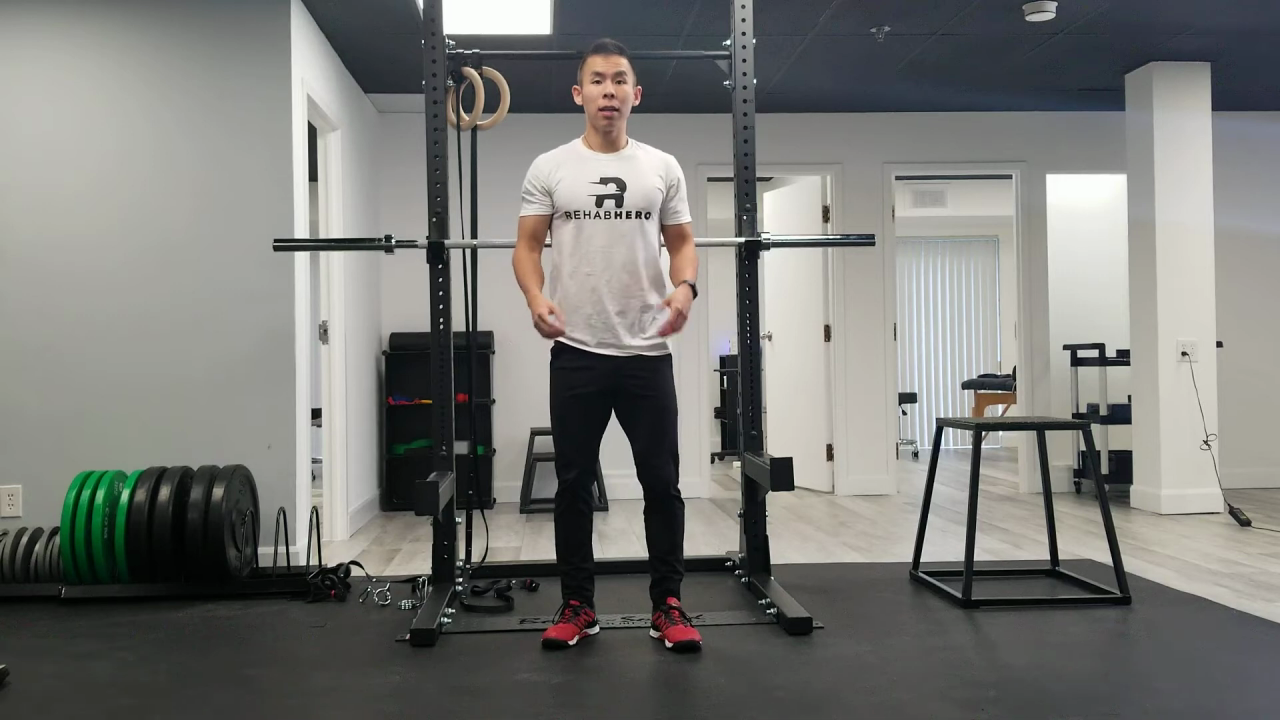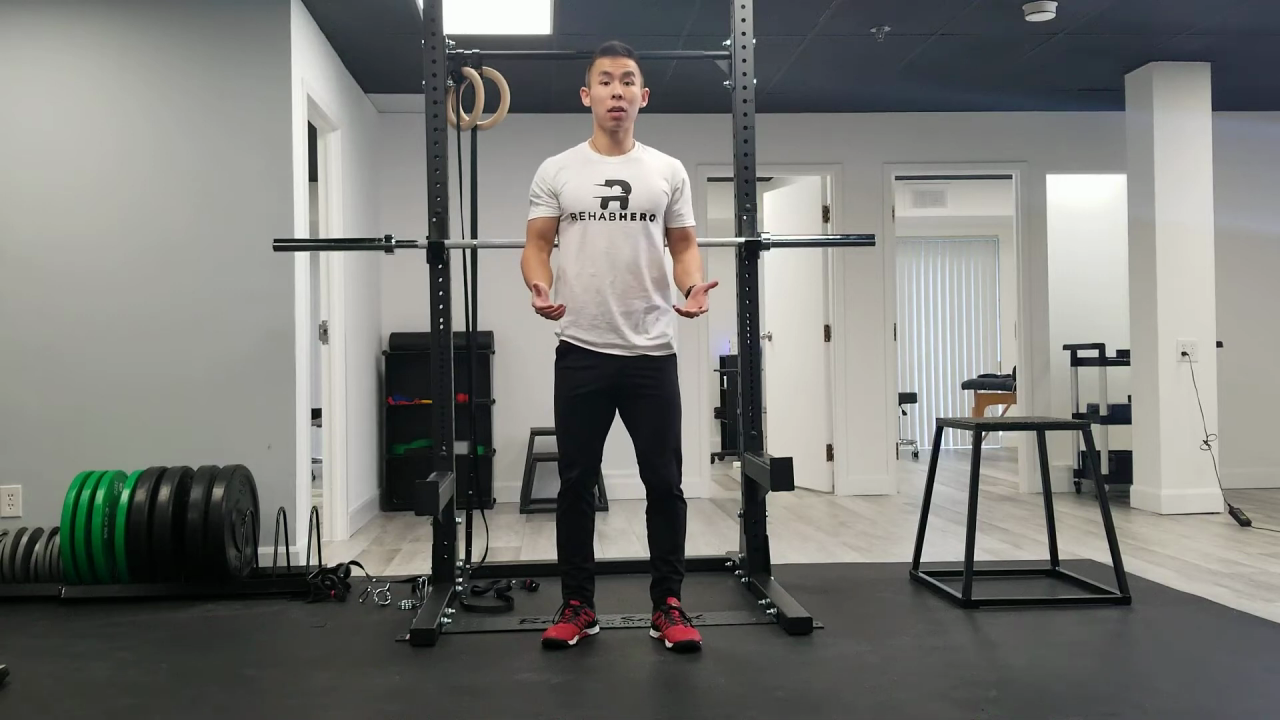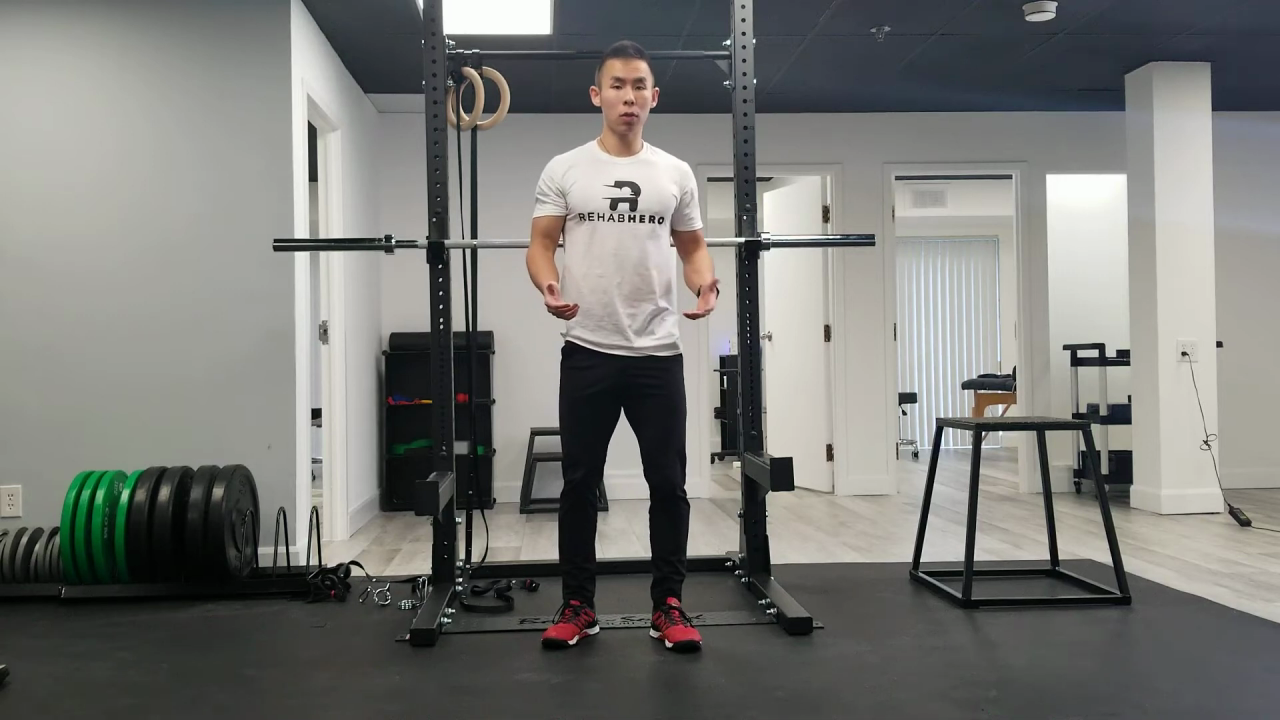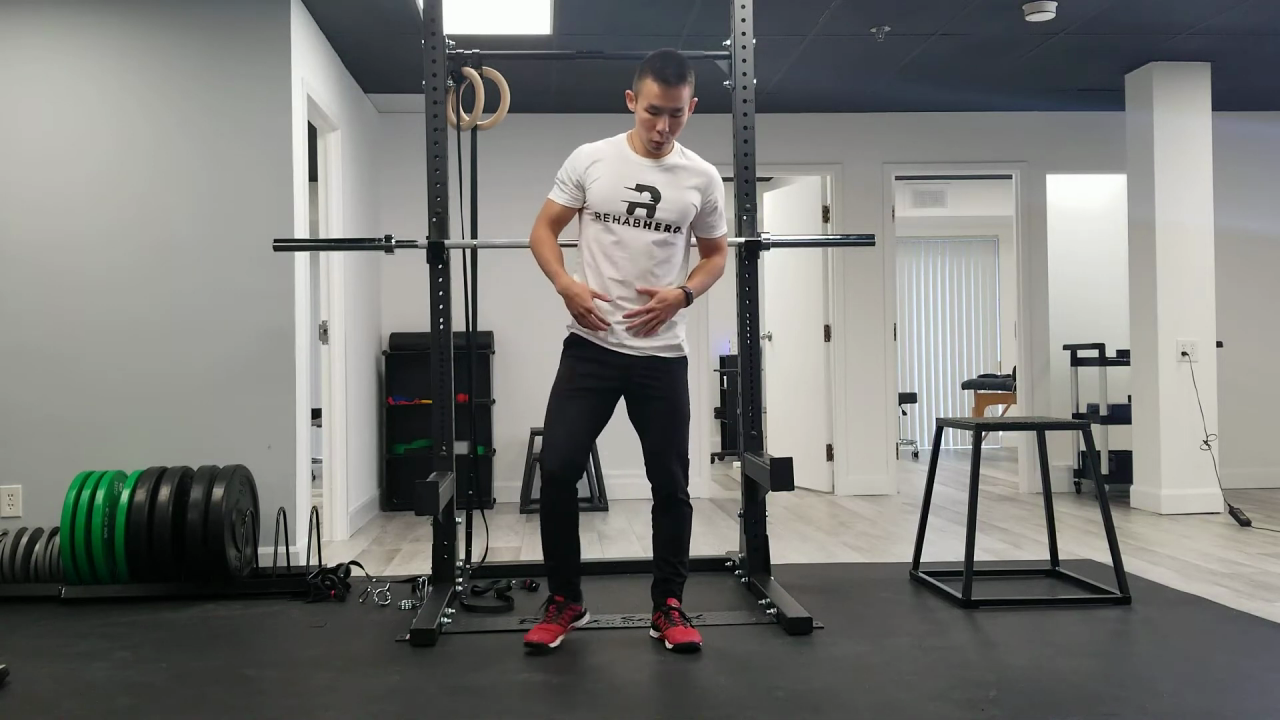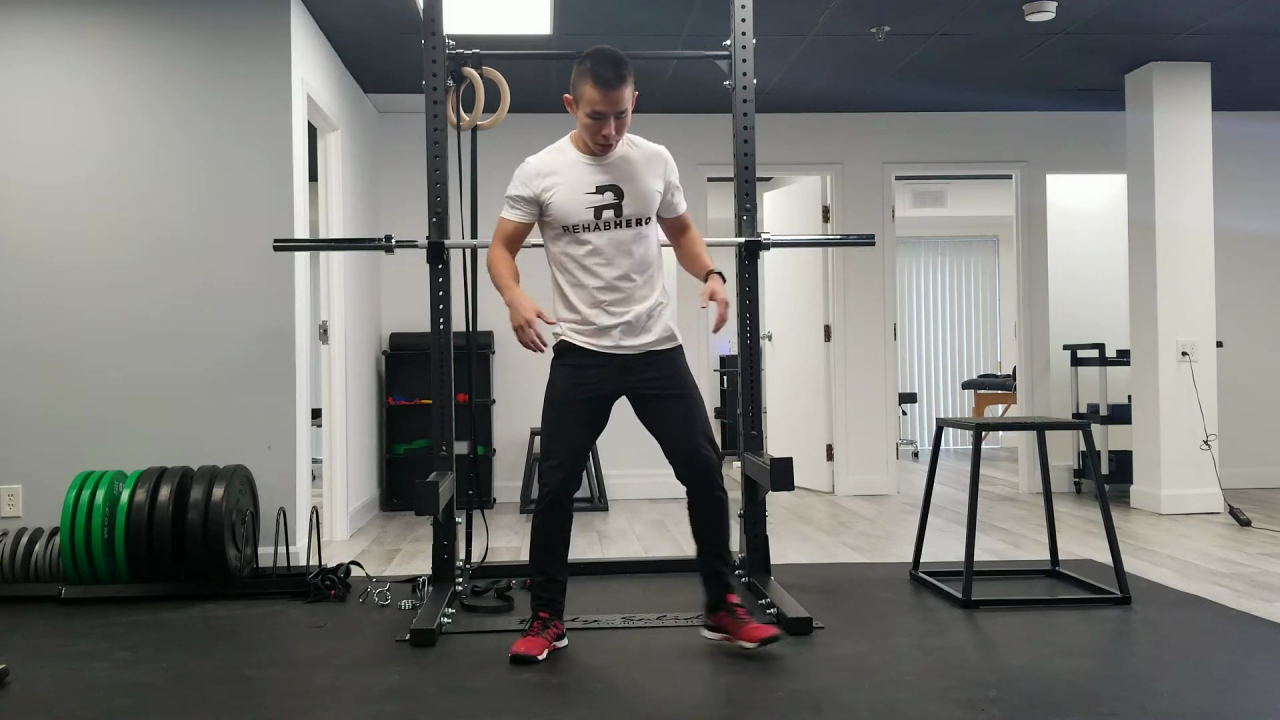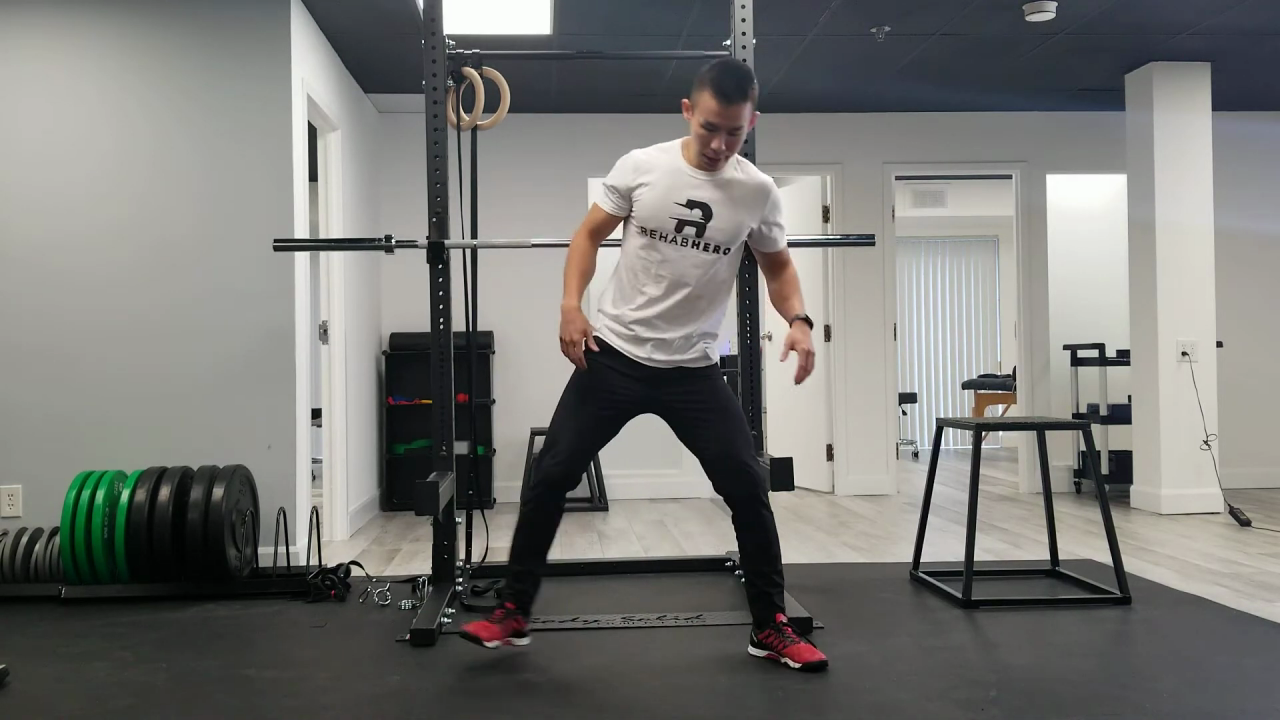
dt=0.5s
person 1, frame 1
left shoulder: (663, 167)
right shoulder: (549, 168)
left elbow: (681, 242)
right elbow: (528, 244)
left wrist: (685, 288)
right wrist: (536, 297)
left hip: (646, 352)
right hip: (576, 353)
left knee: (661, 482)
right knee: (574, 483)
left ankle: (667, 605)
right ankle: (577, 606)
person 1, frame 2
left shoulder: (668, 171)
right shoulder: (556, 171)
left elbow: (683, 245)
right elbow: (536, 243)
left wrist: (692, 285)
right wrist: (538, 285)
left hip: (651, 352)
right hip: (580, 351)
left knee: (664, 482)
right knee: (576, 484)
left ankle: (668, 606)
right ankle: (577, 606)
person 1, frame 3
left shoulder: (676, 173)
right shoulder: (564, 169)
left elbow: (692, 246)
right elbow: (541, 243)
left wrist: (704, 283)
right wrist: (548, 285)
left hip: (657, 353)
right hip: (587, 352)
left knee: (668, 483)
right knee: (579, 483)
left ankle: (668, 606)
right ankle: (578, 606)
person 1, frame 4
left shoulder: (703, 178)
right shoulder: (589, 159)
left elbow: (716, 254)
right elbow: (544, 229)
left wrist: (681, 295)
right wrist: (566, 285)
left hip: (662, 353)
right hip: (591, 345)
left knee: (671, 484)
right knee: (558, 469)
left ankle: (668, 607)
right ankle: (564, 600)
person 1, frame 5
left shoulder: (656, 160)
right shoulder: (539, 171)
left elbow: (680, 230)
right elbow: (501, 247)
left wrist: (712, 277)
right wrist: (516, 300)
left hip: (656, 347)
right hip: (581, 351)
left knee: (704, 471)
right knee: (556, 486)
left ankle: (723, 608)
right ankle: (546, 619)
person 1, frame 6
left shoulder: (759, 192)
right shoulder: (640, 166)
left elbow: (778, 266)
right elbow: (588, 236)
left wrist: (799, 320)
right wrist: (572, 305)
left hip: (692, 367)
right hip: (615, 355)
left knee: (747, 488)
right knee: (551, 477)
left ankle: (772, 627)
right ankle: (512, 611)
